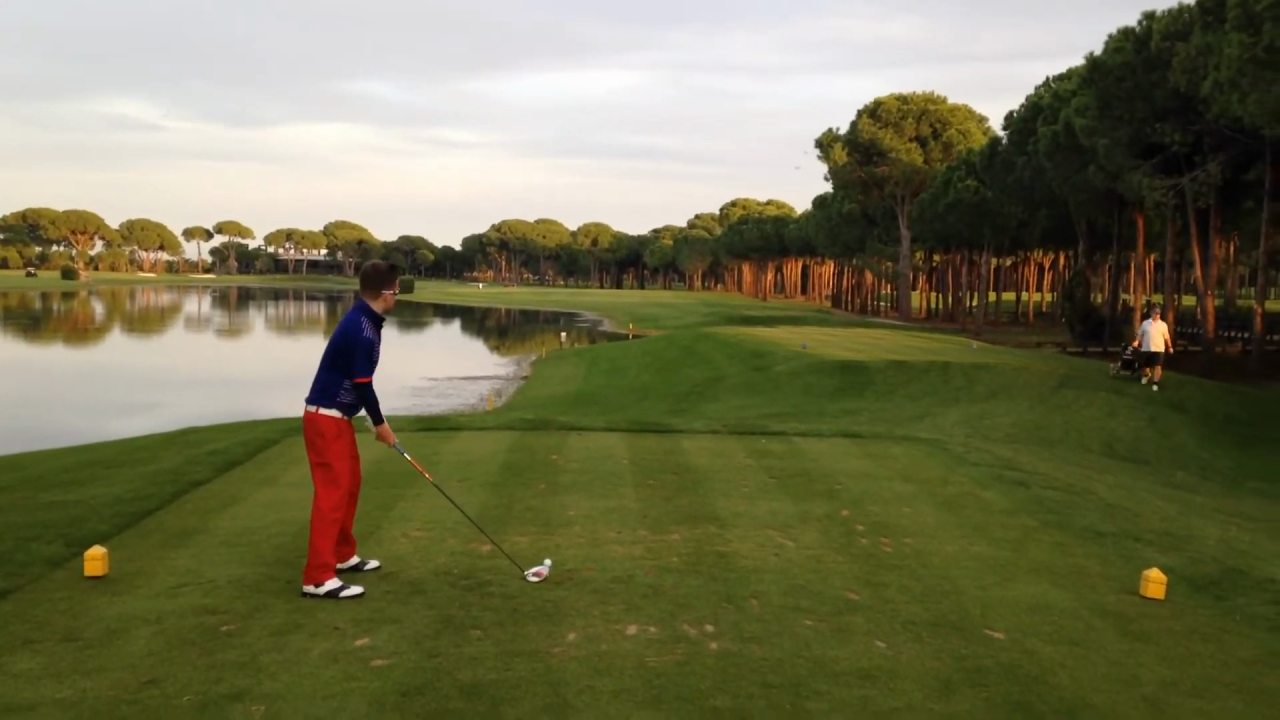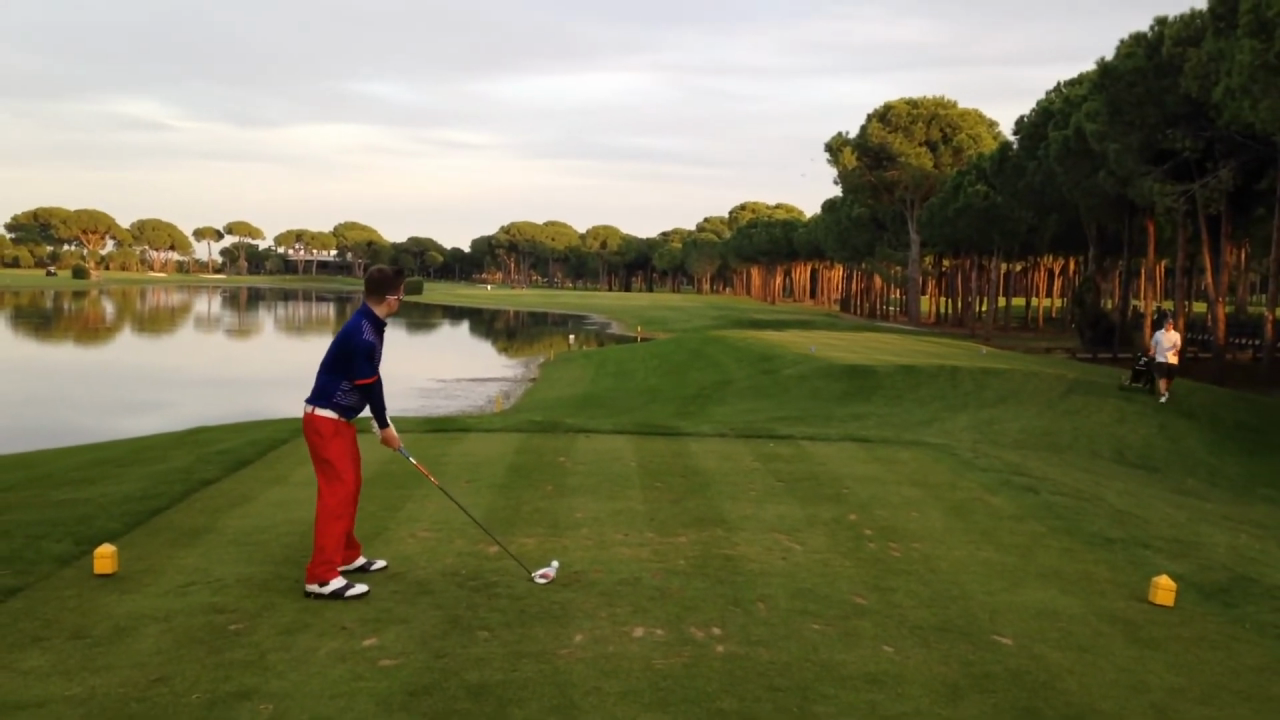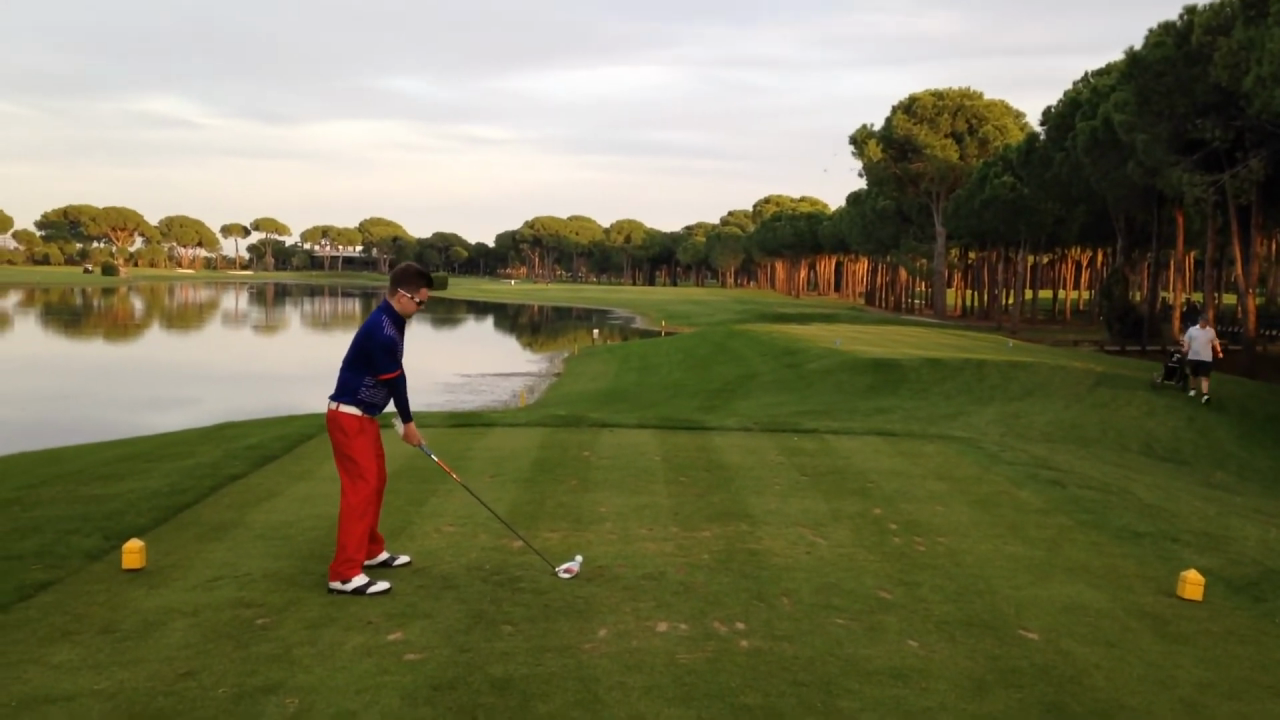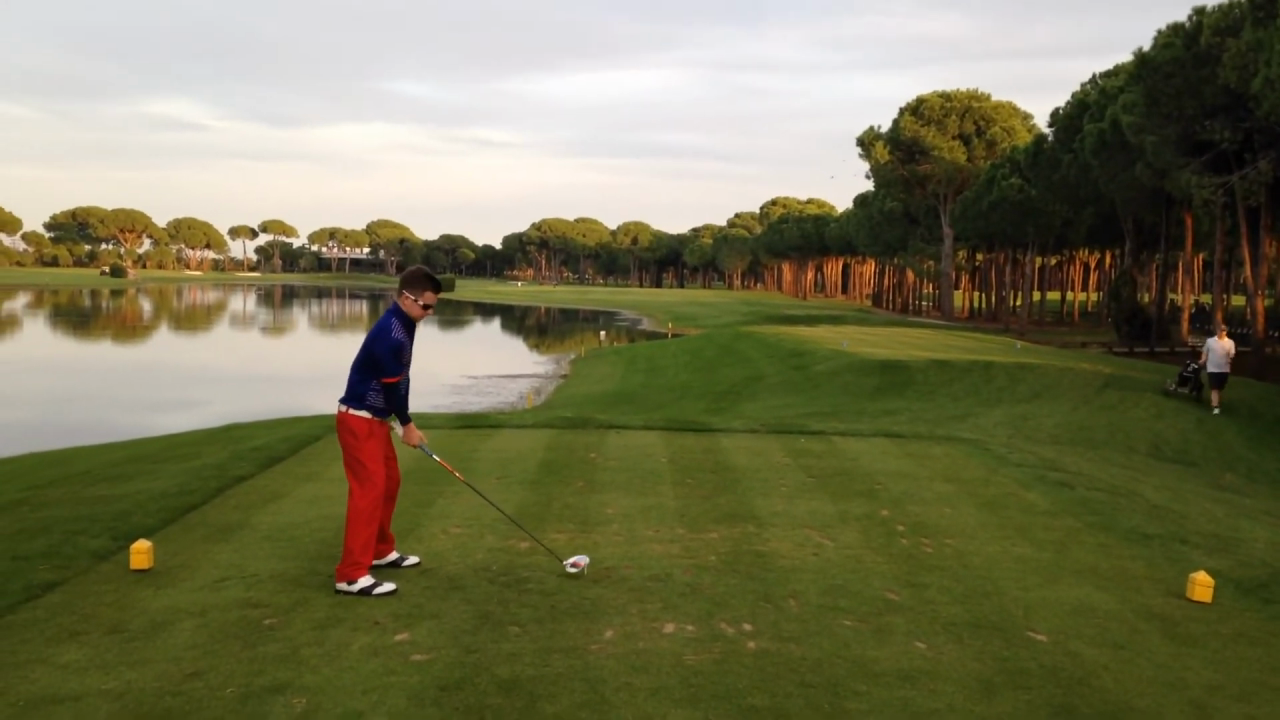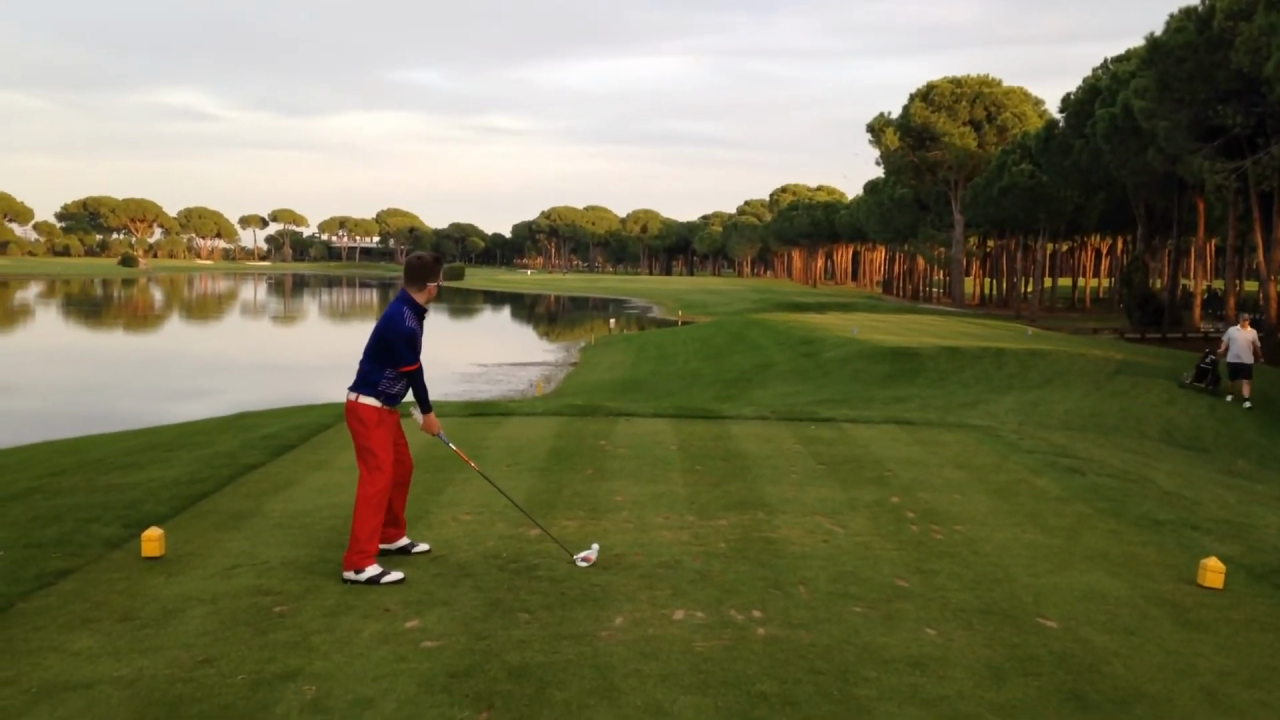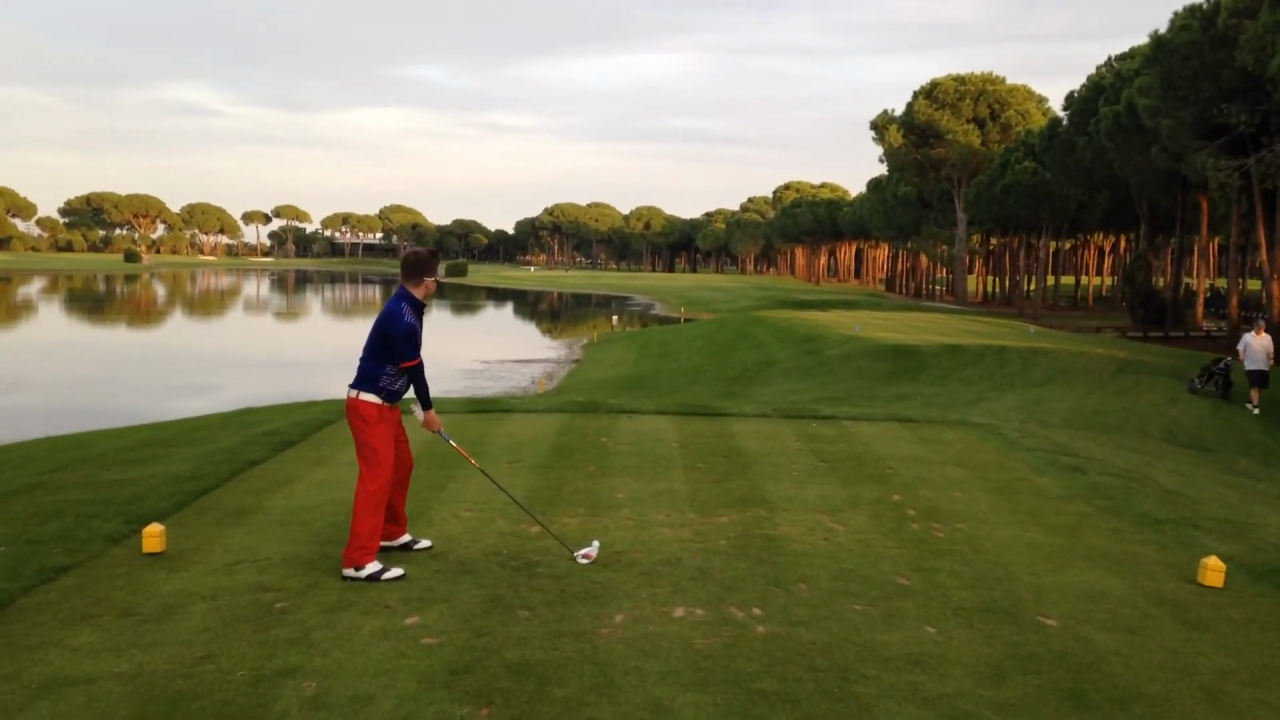
dt=0.5s
person 1, frame 1
left shoulder: (364, 320)
right shoulder: (362, 331)
right elbow: (362, 386)
left wrist: (376, 419)
right wrist: (380, 424)
left hip: (336, 415)
right hip: (326, 418)
left knee: (349, 484)
right knee: (332, 493)
left ankle: (342, 554)
right ankle: (318, 577)
person 1, frame 2
left shoulder: (369, 325)
right shoulder: (362, 335)
left elbow: (372, 379)
right elbow: (368, 385)
left wrist: (384, 421)
right wrist: (385, 428)
left hip: (340, 417)
right hip: (326, 419)
left knee: (351, 486)
right knee: (337, 490)
left ankle: (347, 556)
right ankle: (322, 576)
person 1, frame 3
left shoulder: (391, 321)
right shoulder: (382, 330)
left elbow: (396, 376)
right elbow: (393, 380)
left wrist: (405, 420)
right wrist: (408, 423)
left hip: (364, 414)
right hip: (349, 415)
left knee: (375, 481)
right knee: (361, 486)
left ankle: (370, 551)
right ankle: (345, 573)
person 1, frame 4
left shoulder: (405, 324)
right shoulder: (389, 334)
left elbow: (402, 378)
right elbow: (392, 386)
left wrist: (405, 422)
right wrist: (407, 425)
left hip: (376, 418)
right hip: (359, 419)
left knee: (388, 483)
right knee: (369, 489)
left ankle: (380, 551)
right ankle: (351, 575)
person 1, frame 5
left shoulder: (410, 311)
right shoulder: (402, 322)
left elbow: (412, 368)
right elbow: (412, 373)
left wrist: (425, 410)
right wrist: (427, 413)
left hip: (384, 405)
right hip: (368, 407)
left knee: (400, 468)
right knee: (378, 477)
left ankle: (391, 535)
right ankle: (358, 563)
person 1, frame 6
left shoulder: (408, 308)
right shoulder: (402, 318)
left elbow: (413, 364)
right elbow: (413, 369)
left wrist: (423, 407)
right wrist: (428, 410)
left hip: (384, 402)
right hip: (369, 404)
left knee: (401, 464)
right knee: (377, 474)
left ankle: (392, 533)
right ankle: (358, 561)
